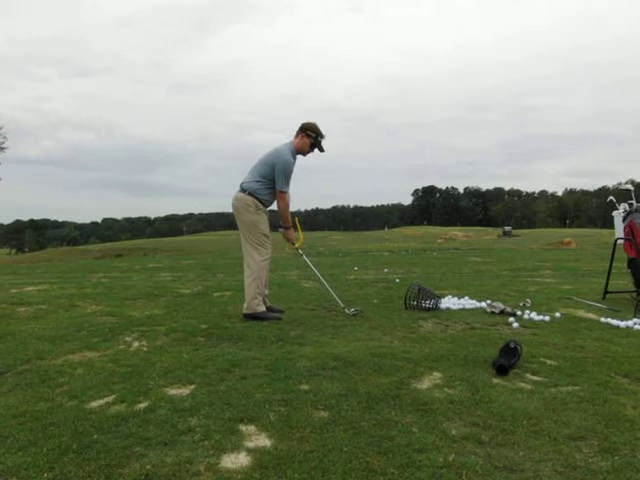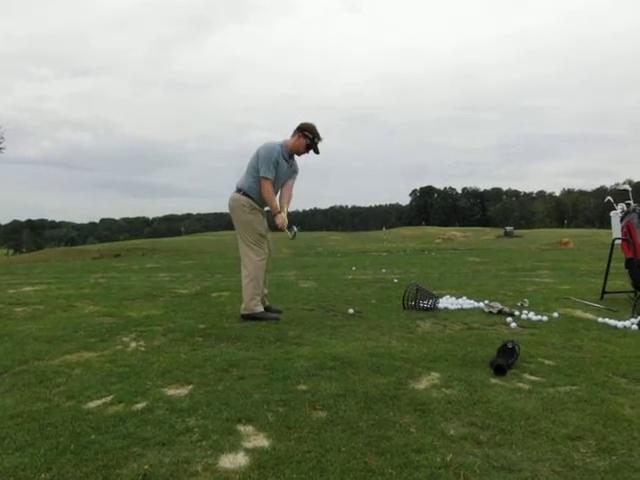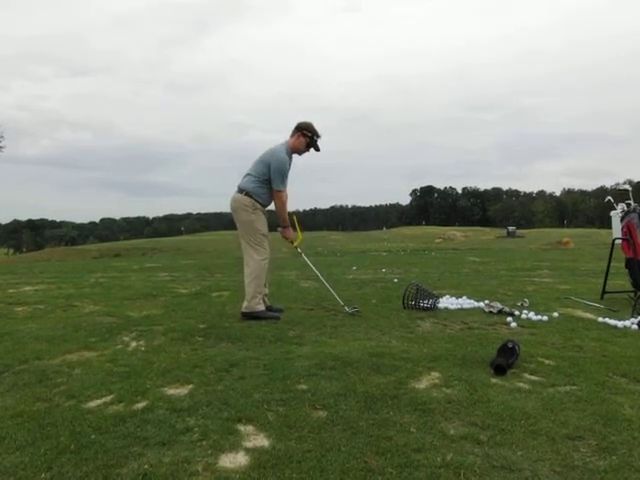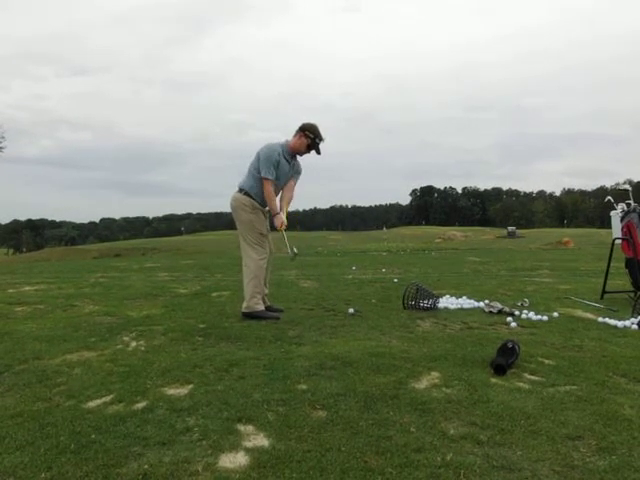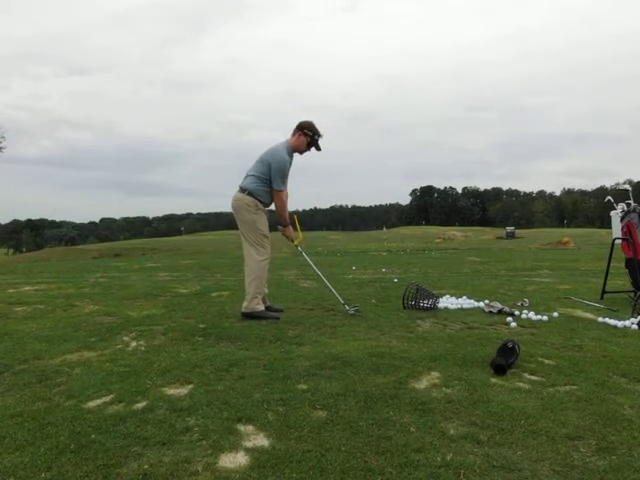
dt=1s
person 1, frame 1
left shoulder: (286, 154)
right shoulder: (285, 158)
left elbow: (283, 194)
right elbow: (281, 198)
left wrist: (285, 224)
right wrist: (288, 227)
left hip: (252, 204)
right hip: (249, 204)
left knee: (261, 254)
right knee: (258, 255)
left ankle: (261, 302)
right ankle: (253, 307)
person 1, frame 2
left shoulder: (293, 165)
right shoulder: (271, 150)
left elbow: (287, 191)
right elbow: (265, 185)
left wrist: (283, 212)
right wrist: (276, 213)
left hip: (256, 206)
right hip: (244, 203)
left knee: (263, 253)
right knee: (255, 255)
left ankle: (259, 302)
right ankle: (251, 308)
person 1, frame 3
left shoulder: (283, 155)
right shoulder: (280, 157)
left elbow: (281, 193)
right elbow: (278, 196)
left wrist: (284, 223)
right wrist: (286, 226)
left hip: (251, 204)
right hip: (247, 204)
left knee: (261, 253)
right knee: (258, 254)
left ankle: (260, 302)
right ankle: (252, 306)
person 1, frame 4
left shoulder: (296, 167)
right shoulder: (272, 150)
left elbow: (288, 191)
right elbow: (267, 185)
left wrist: (283, 214)
right wrist: (276, 215)
left hip: (259, 206)
right hip: (246, 203)
left knee: (265, 253)
right knee: (256, 254)
left ankle: (260, 301)
right ankle: (252, 306)
person 1, frame 5
left shoulder: (285, 154)
right shoulder: (280, 157)
left elbow: (283, 191)
right elbow: (278, 195)
left wrist: (284, 222)
right wrist: (286, 224)
left hip: (251, 203)
right hip: (249, 203)
left knee: (260, 253)
right knee: (259, 254)
left ankle: (260, 301)
right ankle: (252, 306)
